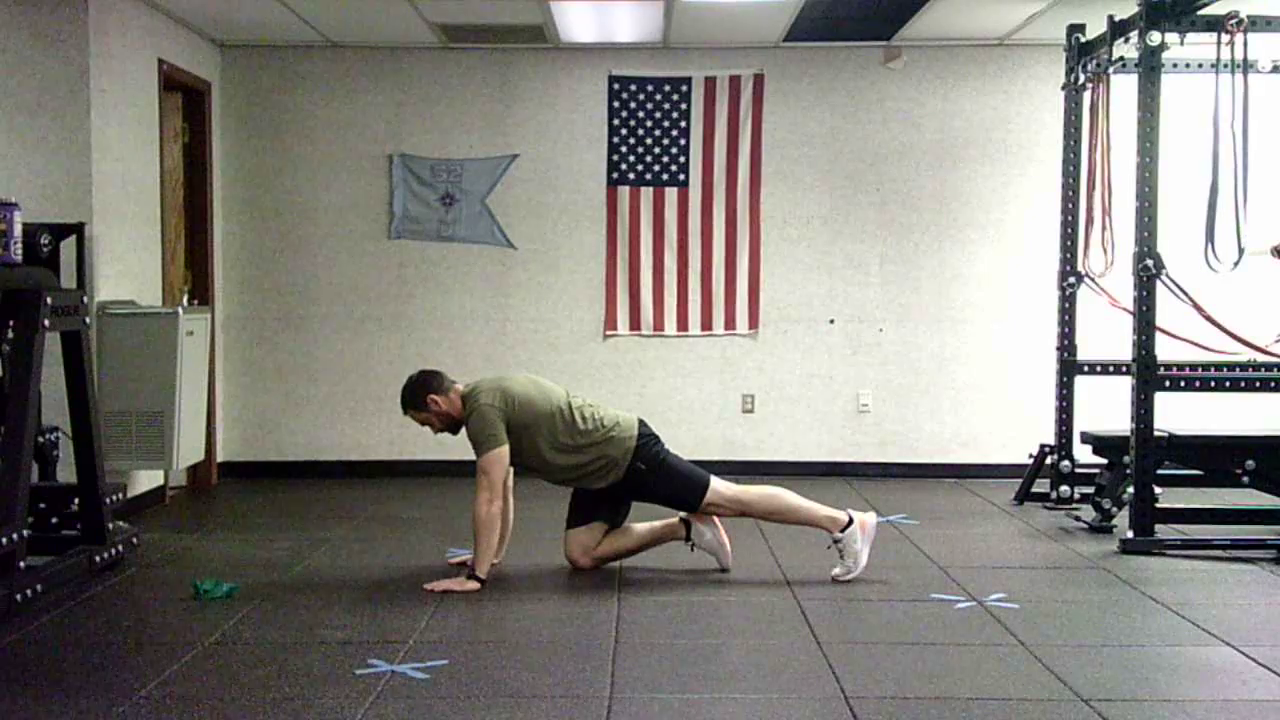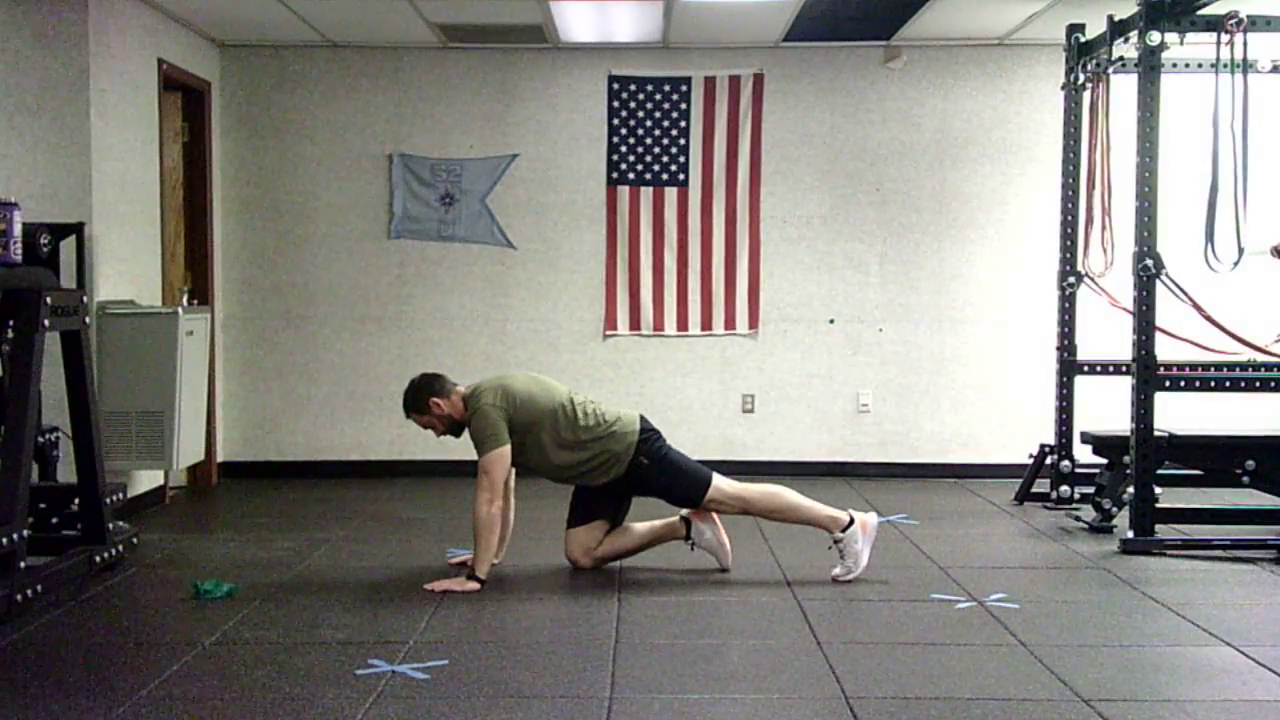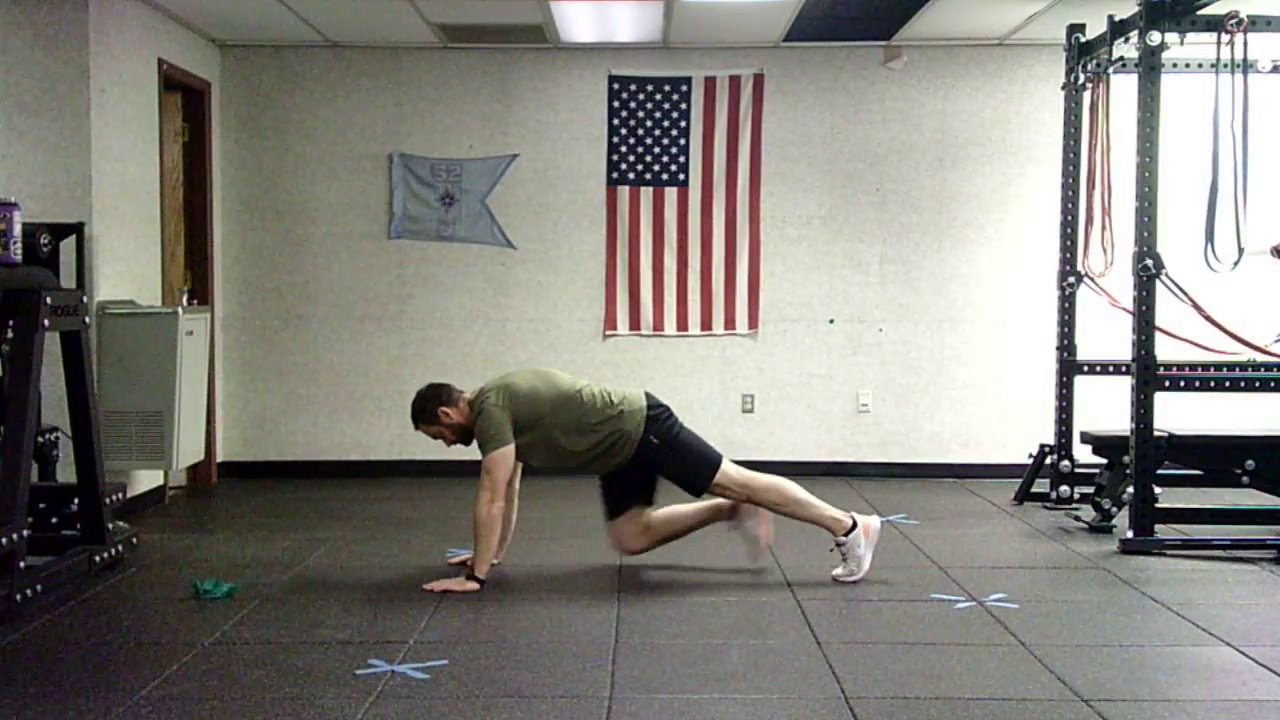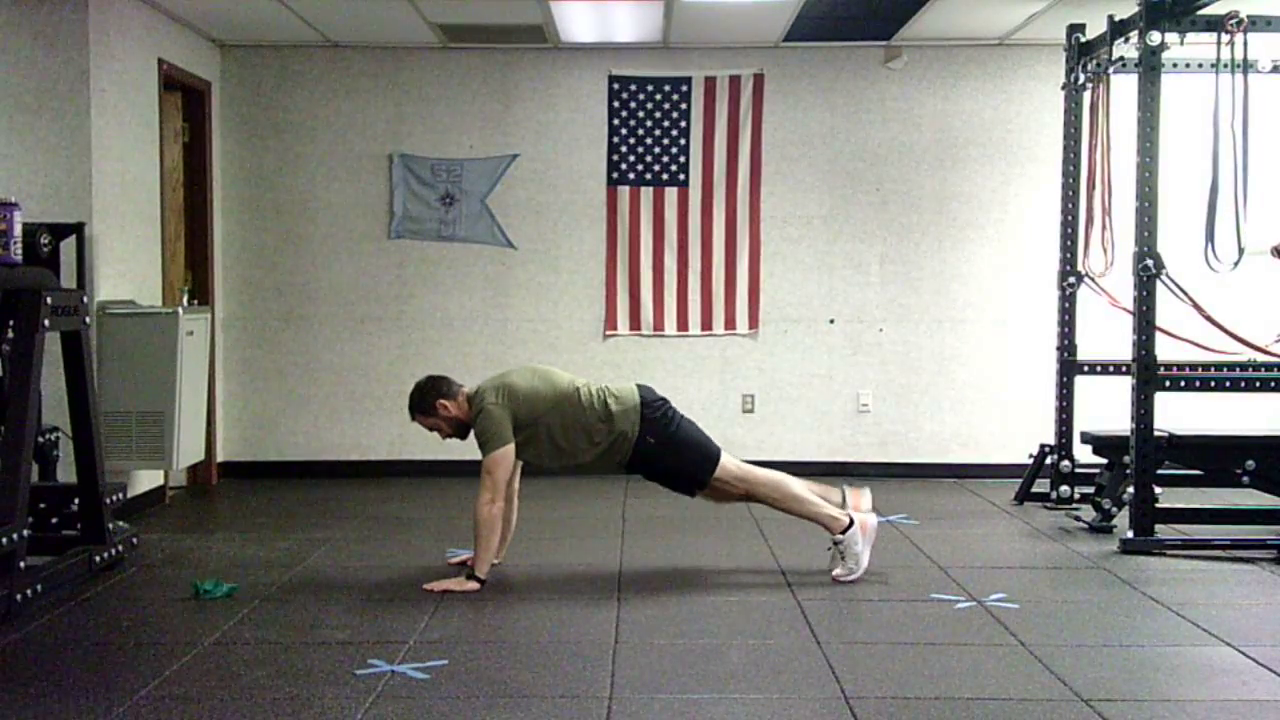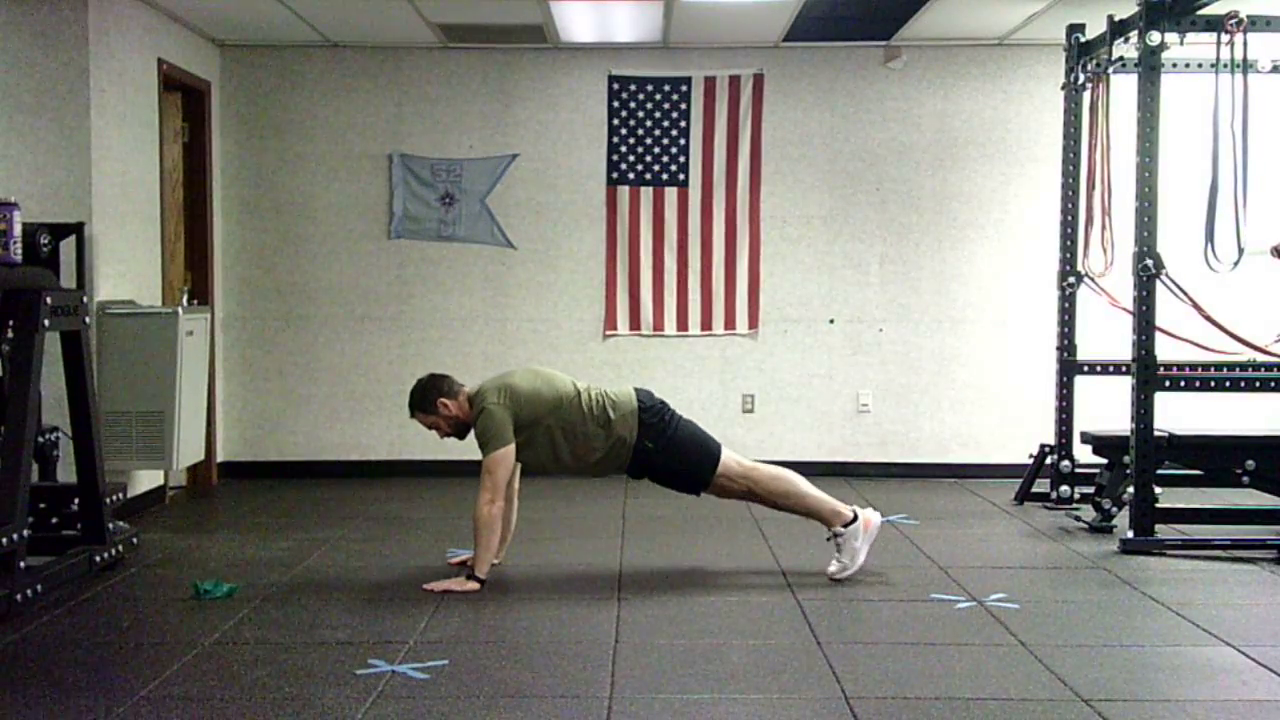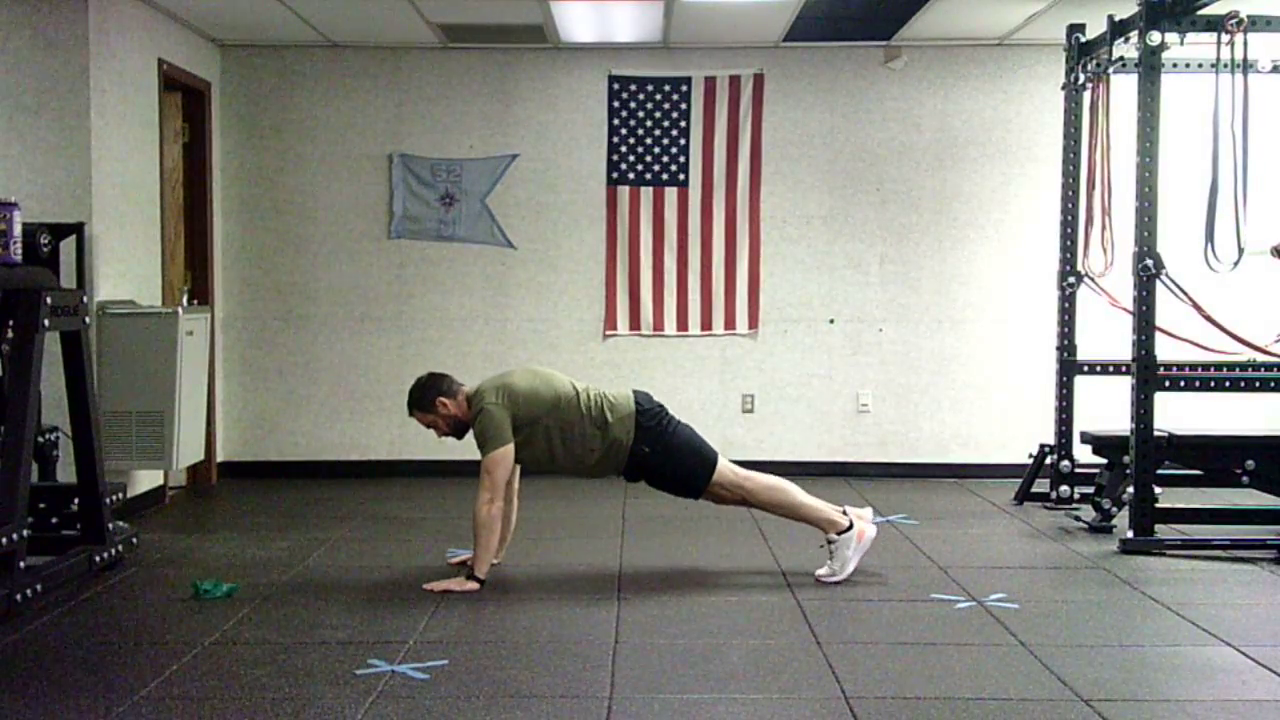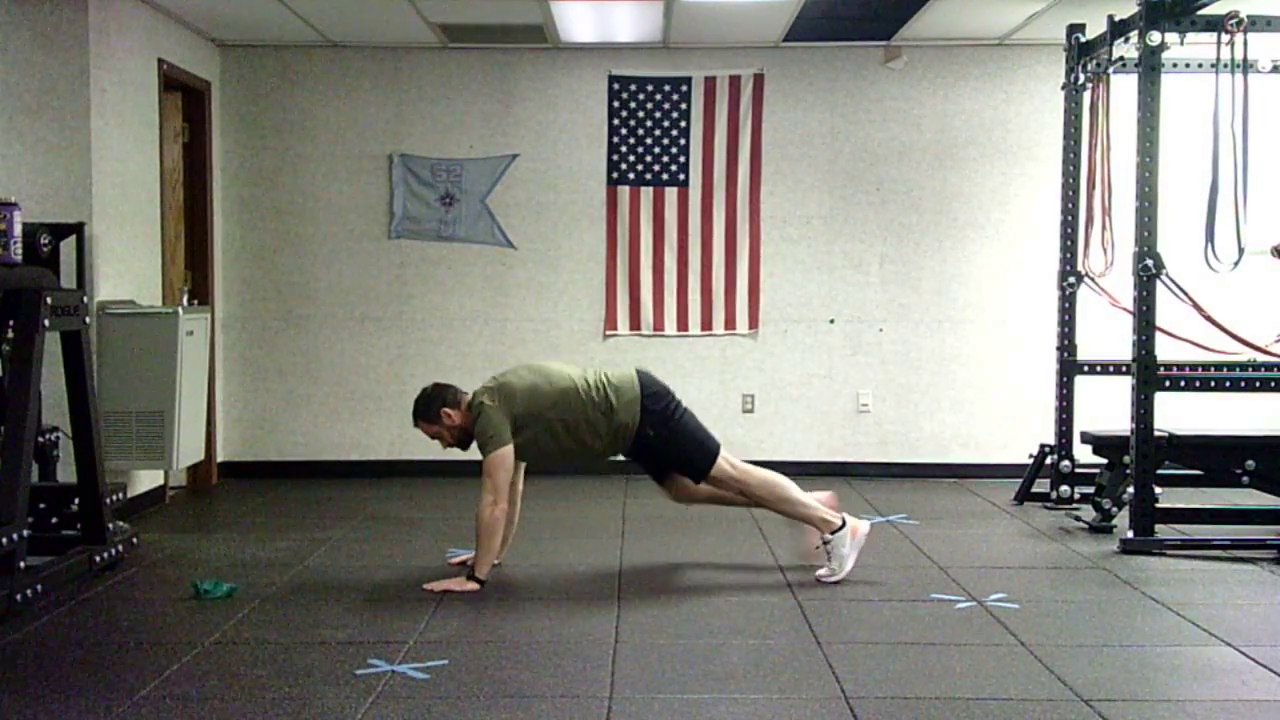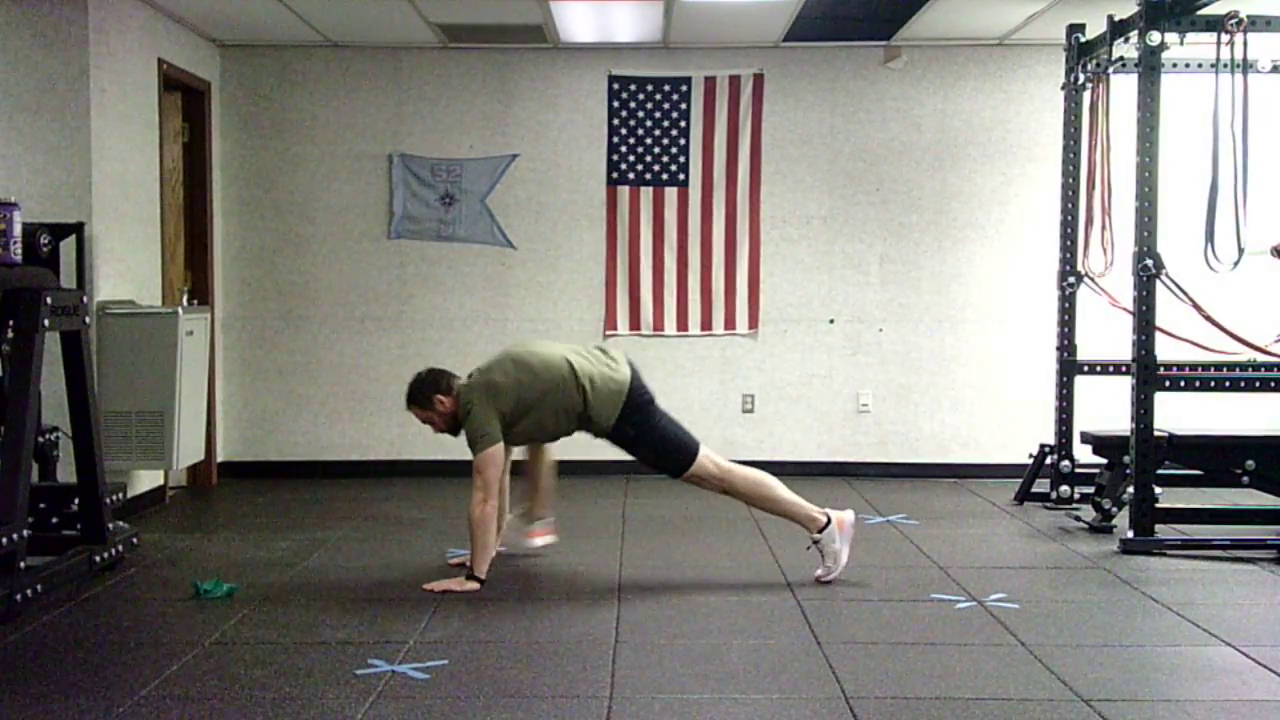
dt=0.3s
person 1, frame 1
left shoulder: (482, 410)
right shoulder: (490, 396)
left elbow: (490, 498)
right elbow: (503, 491)
left wrist: (476, 575)
right wrist: (492, 553)
left hip: (626, 455)
right hip: (607, 464)
left knee: (729, 498)
right knee: (581, 555)
left ankle: (846, 524)
right ankle: (687, 529)
person 1, frame 2
left shoulder: (484, 410)
right shoulder: (493, 399)
left elbow: (490, 498)
right elbow: (505, 490)
left wrist: (476, 575)
right wrist: (492, 553)
left hip: (629, 450)
right hip: (610, 460)
left knee: (730, 496)
right knee: (582, 555)
left ankle: (847, 525)
right ankle: (686, 526)
person 1, frame 3
left shoulder: (489, 412)
right shoulder: (500, 405)
left elbow: (491, 500)
right elbow: (508, 491)
left wrist: (475, 575)
right wrist: (493, 554)
left hip: (640, 429)
right hip: (626, 440)
left knee: (734, 482)
right knee: (629, 539)
left ankle: (850, 527)
right ankle: (735, 510)
person 1, frame 4
left shoulder: (489, 410)
right shoulder: (498, 401)
left elbow: (492, 498)
right elbow: (509, 491)
left wrist: (476, 576)
right wrist: (493, 553)
left hip: (639, 426)
right hip: (633, 428)
left knee: (735, 480)
right knee: (723, 486)
left ankle: (846, 526)
right ankle: (842, 501)
person 1, frame 5
left shoulder: (489, 411)
right shoulder: (498, 400)
left elbow: (492, 498)
right elbow: (508, 491)
left wrist: (475, 575)
right wrist: (493, 553)
left hip: (640, 430)
right hip: (633, 430)
left knee: (740, 475)
right knee: (732, 485)
left ankle: (849, 521)
right ankle: (845, 517)
person 1, frame 6
left shoulder: (489, 411)
right shoulder: (497, 400)
left elbow: (491, 499)
right elbow: (508, 489)
left wrist: (475, 576)
right wrist: (492, 553)
left hip: (636, 432)
right hip: (630, 430)
left knee: (734, 484)
right knee: (727, 491)
left ankle: (844, 528)
right ankle: (845, 516)
person 1, frame 7
left shoulder: (488, 414)
right shoulder: (498, 404)
left elbow: (495, 500)
right elbow: (512, 489)
left wrist: (476, 576)
right wrist: (493, 554)
left hip: (637, 408)
right hip: (631, 397)
left knee: (729, 476)
right knee: (684, 489)
left ankle: (839, 529)
right ankle: (810, 505)
person 1, frame 8
left shoulder: (477, 408)
right shoulder: (485, 391)
left elbow: (485, 496)
right elbow: (498, 480)
left wrist: (475, 575)
right wrist: (488, 546)
left hip: (615, 402)
left knee: (711, 472)
left ankle: (825, 524)
right ankle: (537, 521)
